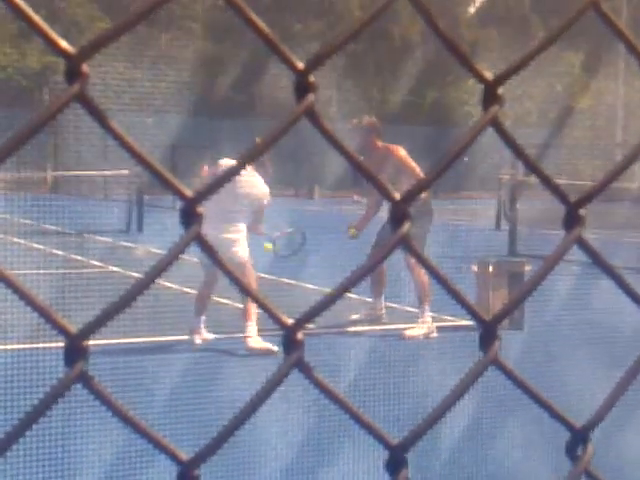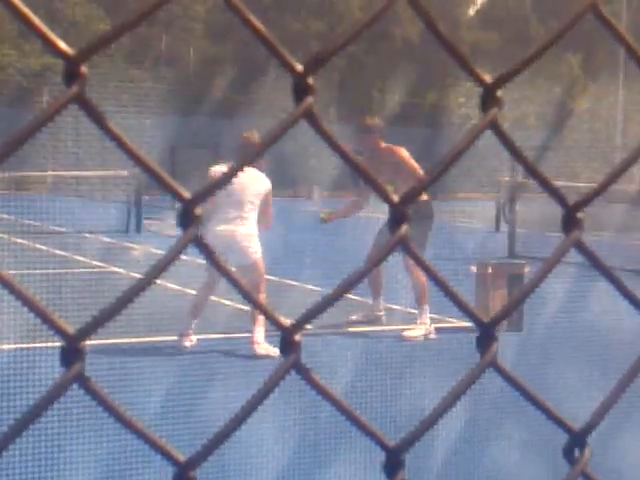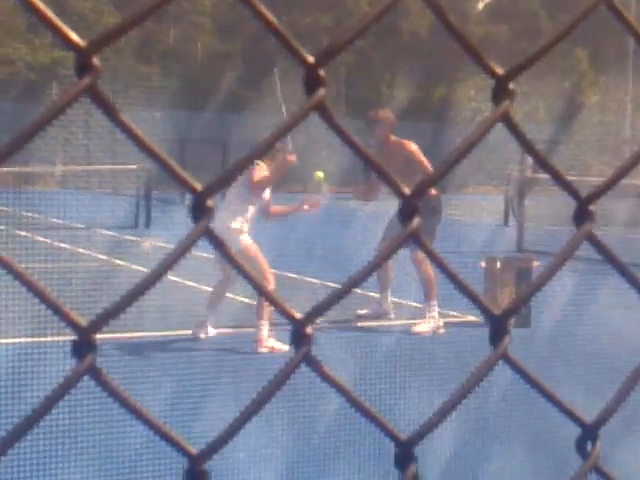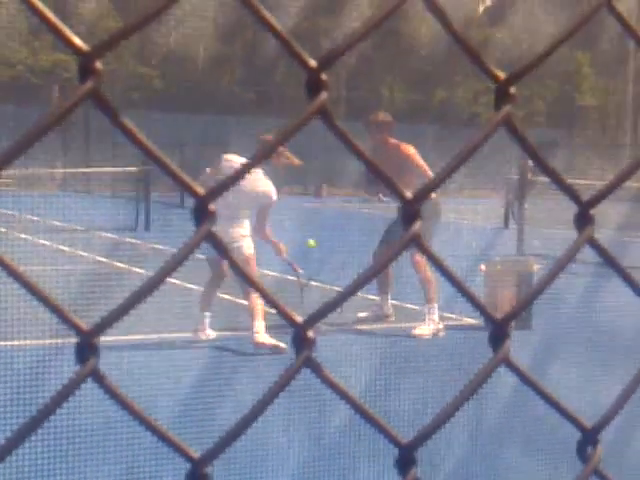
dt=0.3s
person 1, frame 1
left shoulder: (393, 153)
right shoulder: (366, 163)
left elbow: (420, 180)
right elbow: (375, 202)
left wrist: (400, 194)
right wrist: (359, 226)
left hip: (417, 209)
left knee: (412, 260)
right knee: (374, 256)
left ankle: (426, 320)
right ankle: (377, 309)
person 1, frame 2
left shoulder: (396, 153)
right shoulder: (369, 164)
left elbow: (422, 180)
right elbow: (360, 203)
left wrist: (401, 194)
right wrist: (334, 215)
left hip: (419, 210)
left knee: (411, 261)
right knee: (373, 257)
left ankle: (425, 322)
right ankle: (376, 310)
person 1, frame 3
left shoulder: (405, 148)
right shoulder: (380, 157)
left elbow: (430, 176)
right elbow: (371, 192)
left wrist: (410, 189)
right wrist: (353, 190)
left hip: (426, 204)
left knee: (418, 255)
right knee: (381, 251)
left ankle: (433, 316)
right ankle: (384, 305)
person 1, frame 4
left shoulder: (403, 151)
right shoulder: (378, 157)
left elbow: (429, 180)
right elbow: (371, 187)
left wrist: (408, 192)
right wrist: (378, 188)
left hip: (425, 207)
left knee: (417, 258)
right knee: (380, 255)
left ankle: (433, 319)
right ankle: (384, 307)
person 2, frame 1
left shoulder: (225, 165)
right shoulder: (261, 191)
right elbow: (254, 228)
left hip: (207, 236)
right hip: (233, 241)
left knee: (209, 281)
left ankle: (198, 329)
right ankle: (252, 336)
person 2, frame 2
left shoulder: (217, 172)
right shoulder: (264, 181)
left elbow: (207, 211)
right elbow: (265, 221)
left hip: (217, 237)
right hip: (245, 240)
left knee: (209, 284)
right knee: (258, 291)
left ankle: (188, 332)
right ankle: (259, 341)
person 2, frame 3
left shoulder: (260, 170)
right shoulder: (258, 166)
left elbow: (266, 210)
right elbow: (256, 187)
left wrist: (297, 208)
right wrist: (280, 169)
left hip: (220, 229)
right hip: (232, 231)
left knee: (228, 278)
right knee: (267, 281)
left ankle: (205, 326)
right ankle: (263, 338)
person 2, frame 4
left shoulder: (229, 160)
right shoulder: (268, 188)
left elbow: (204, 182)
right elbow: (261, 231)
right wrist: (276, 245)
left hip: (210, 231)
right hip: (236, 237)
left knee: (217, 277)
right knee: (252, 289)
left ankle: (204, 327)
right ankle: (259, 332)
